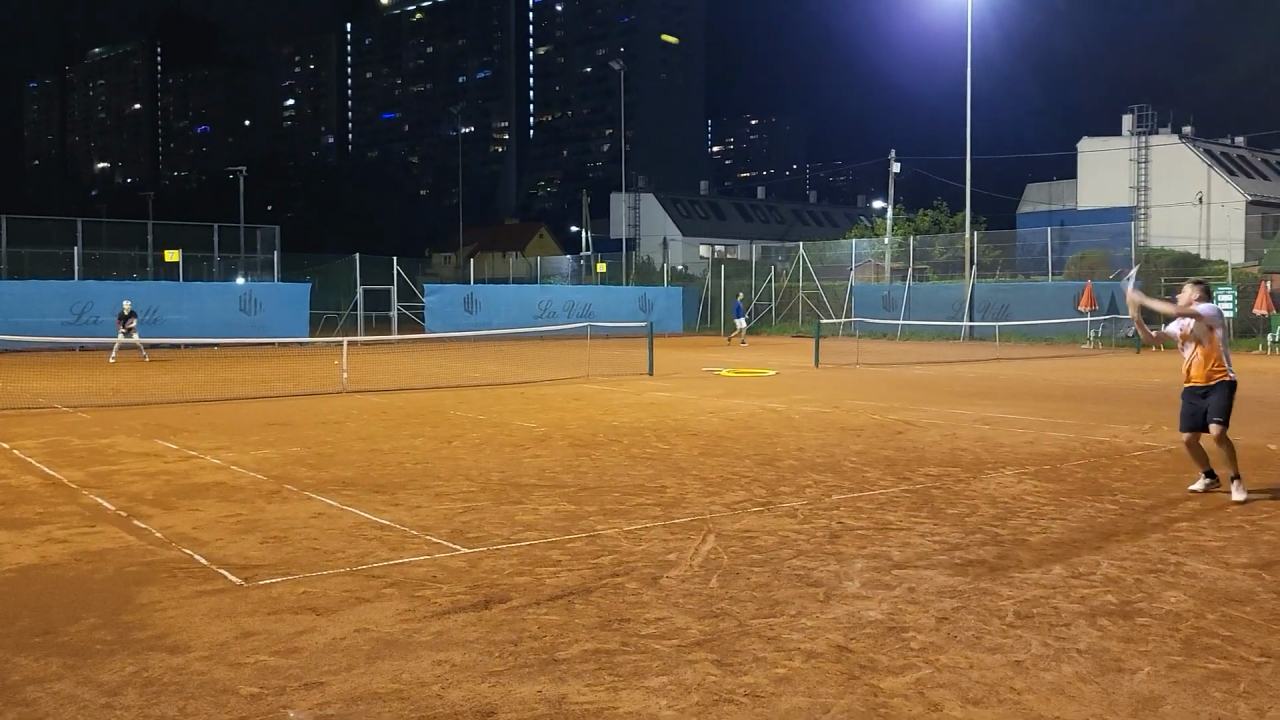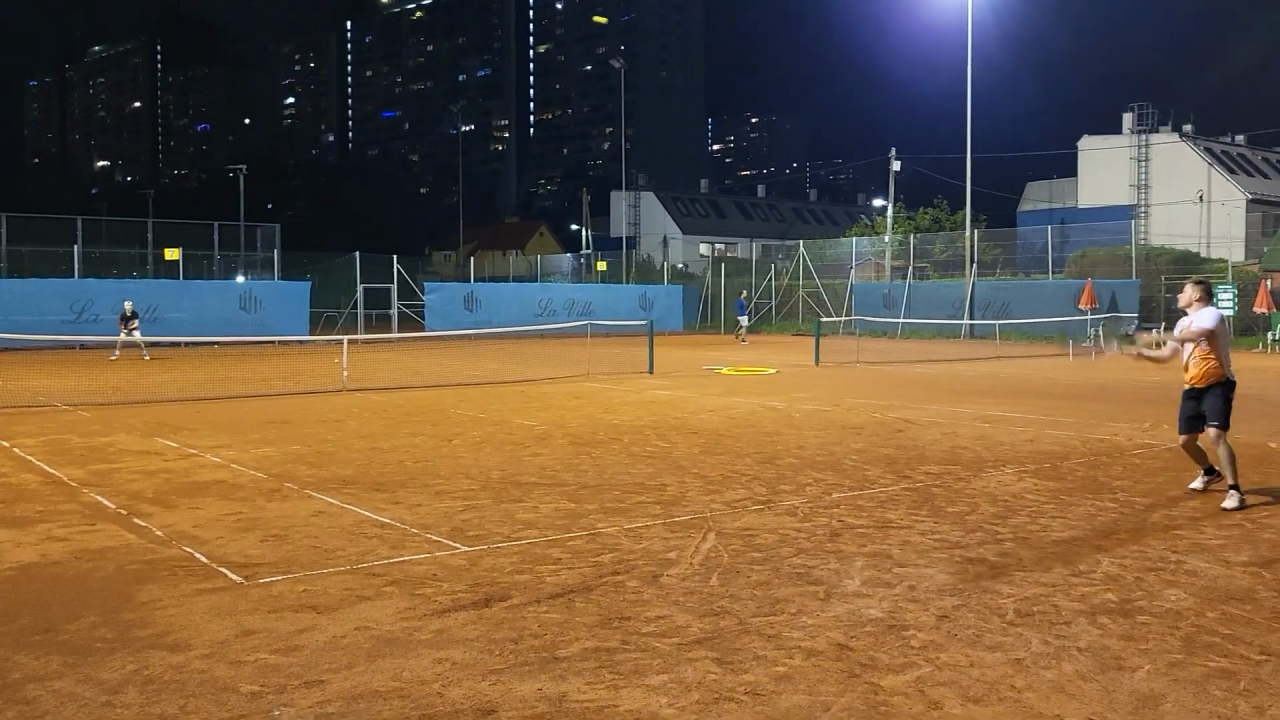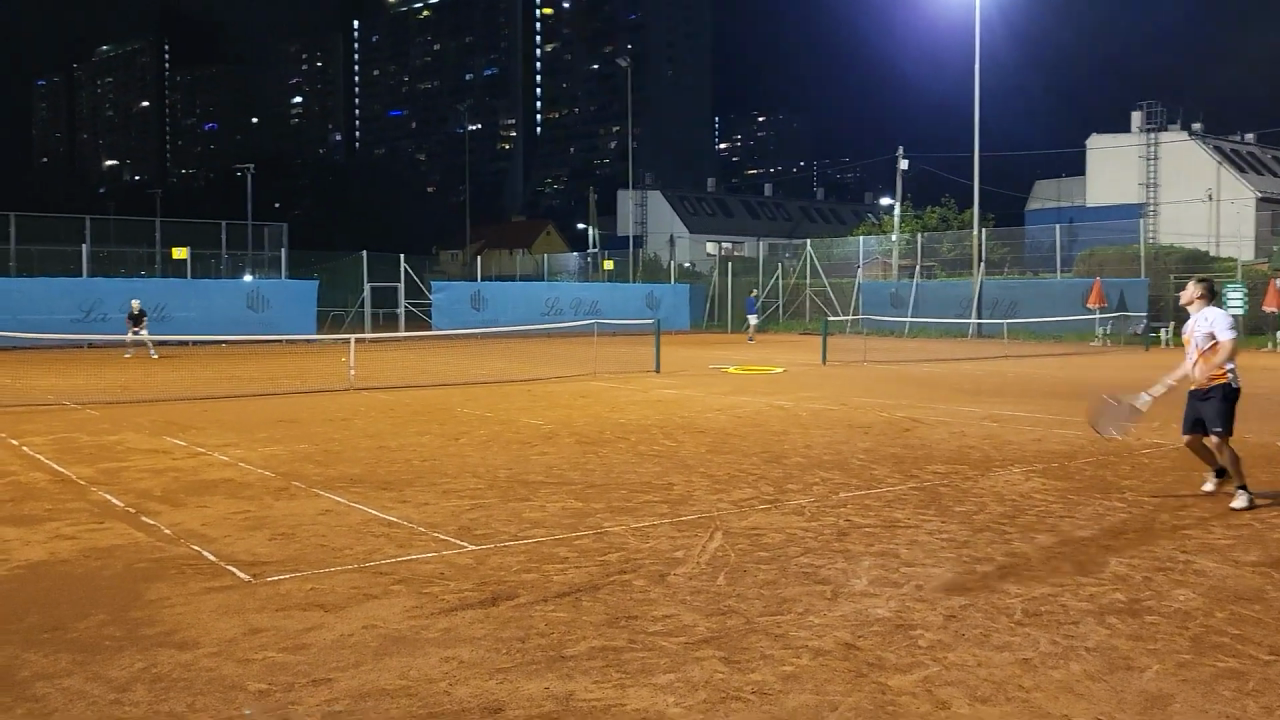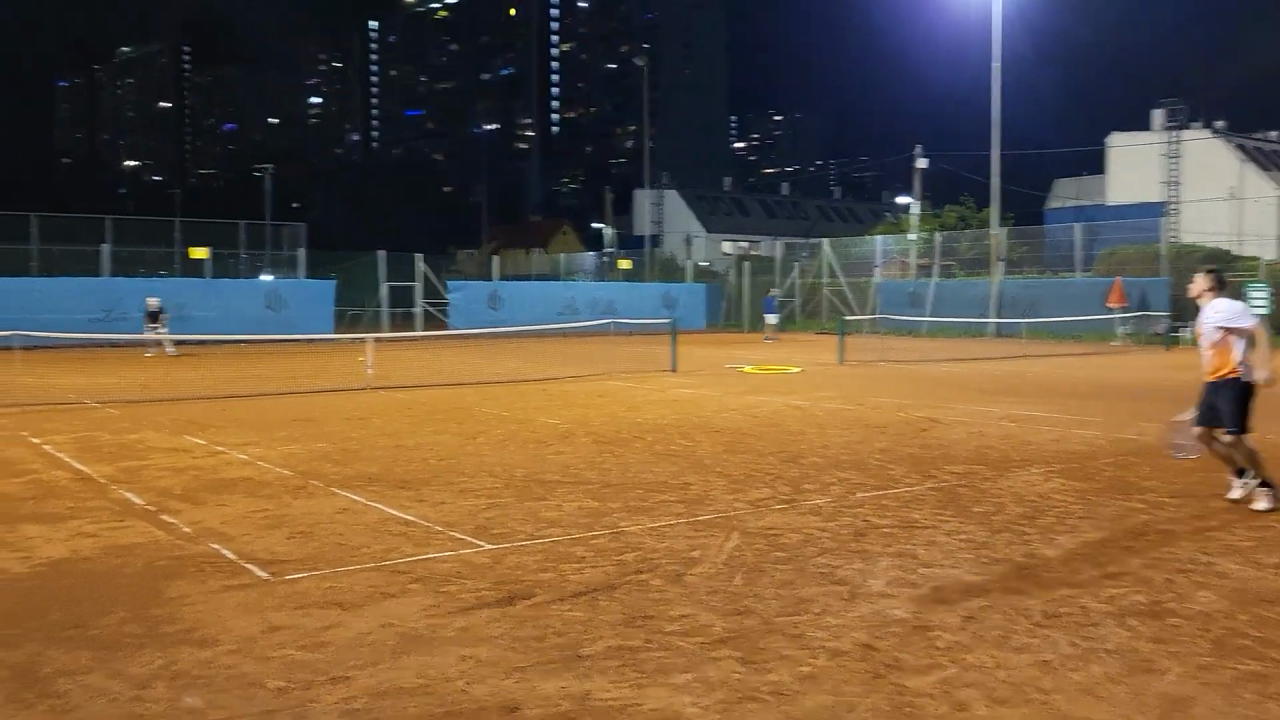
dt=0.1s
person 1, frame 1
left shoulder: (1211, 311)
right shoulder: (1179, 324)
left elbow: (1177, 311)
right elbow: (1150, 338)
left wrist: (1143, 300)
right wrist: (1136, 316)
left hip: (1219, 384)
right hip: (1193, 388)
left knee: (1217, 432)
right knee: (1188, 439)
left ankle: (1236, 481)
right ankle: (1209, 476)
person 1, frame 2
left shoulder: (1212, 314)
right shoulder: (1182, 323)
left elbow: (1197, 334)
right elbow: (1167, 355)
left wrist: (1160, 339)
right wrist: (1144, 353)
left hip: (1217, 385)
right hip: (1192, 389)
left knee: (1215, 435)
right knee: (1185, 439)
left ankle: (1235, 491)
right ankle: (1209, 471)
person 1, frame 3
left shoulder: (1216, 316)
right shoulder: (1190, 324)
left elbow: (1229, 348)
left wrist: (1207, 370)
right wrist: (1174, 377)
left hip: (1220, 388)
right hip: (1198, 390)
left knee: (1217, 441)
right knee: (1190, 440)
left ankle: (1243, 491)
right ankle: (1220, 472)
person 1, frame 4
left shoulder: (1226, 308)
right shoulder: (1205, 314)
left elbow: (1259, 331)
left wrist: (1263, 366)
left hip: (1233, 382)
right hip: (1216, 384)
left knee: (1231, 438)
right knee: (1201, 433)
left ankle: (1266, 488)
right ankle: (1244, 475)
